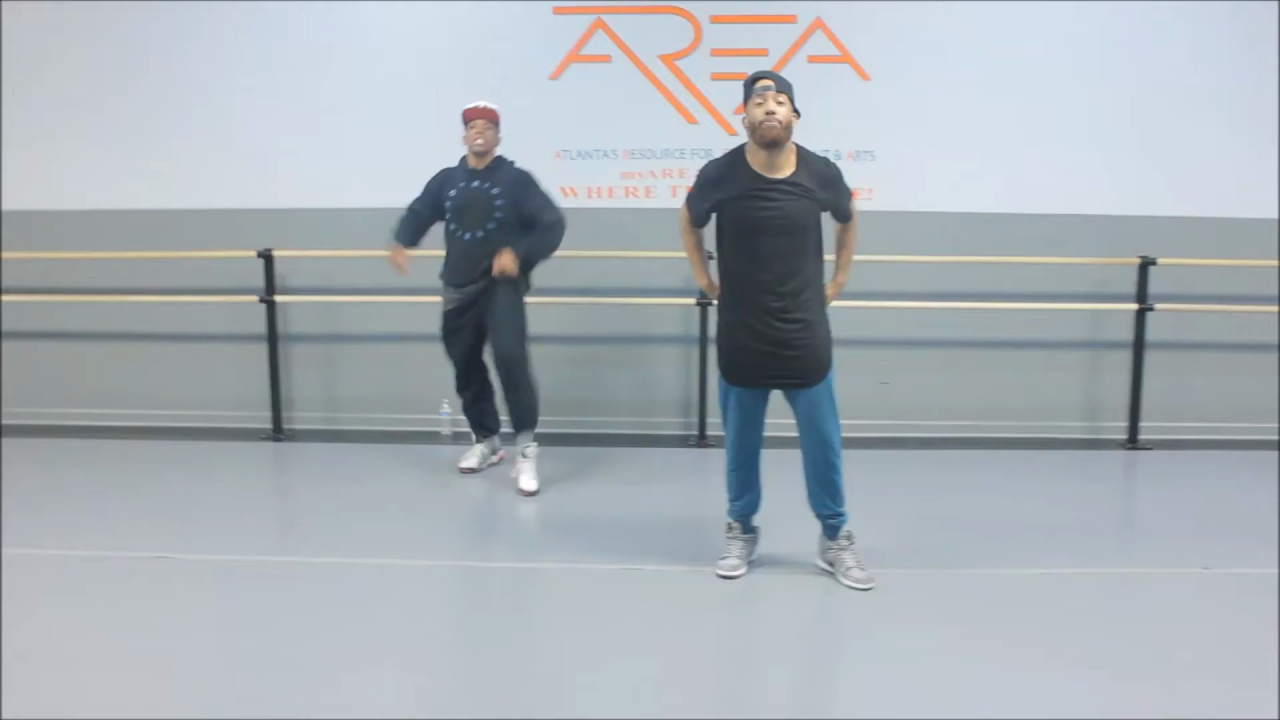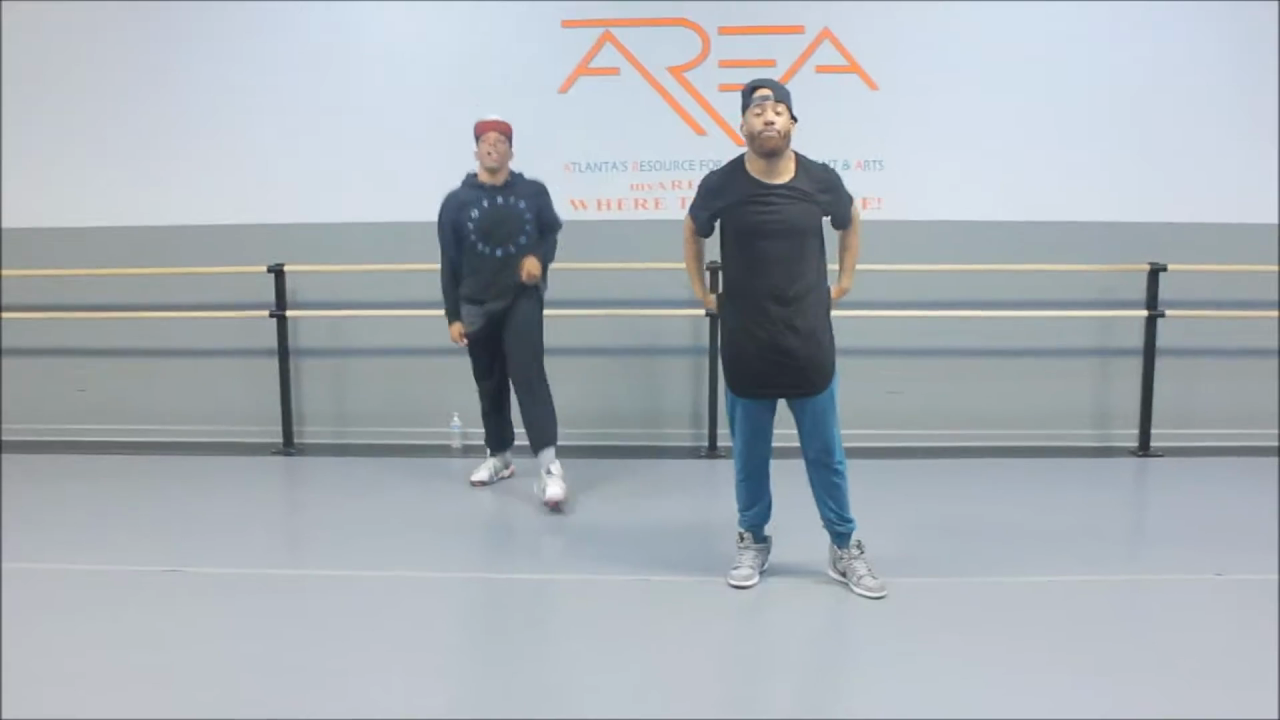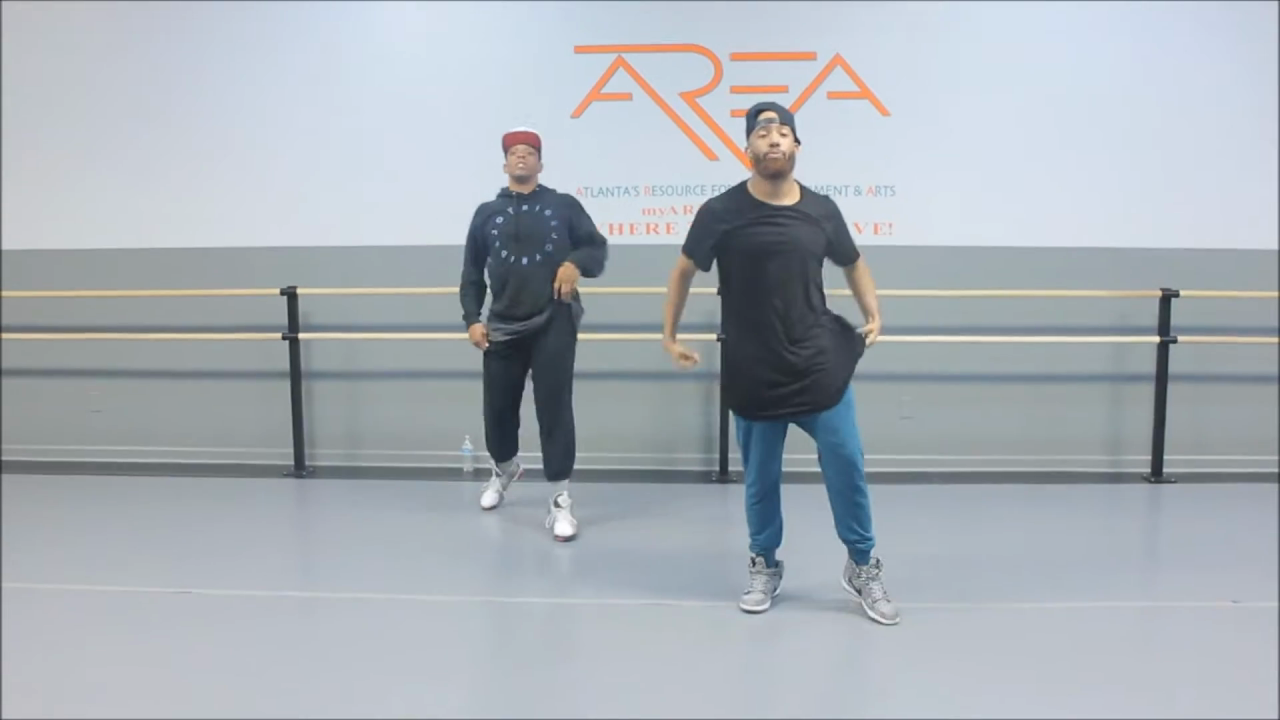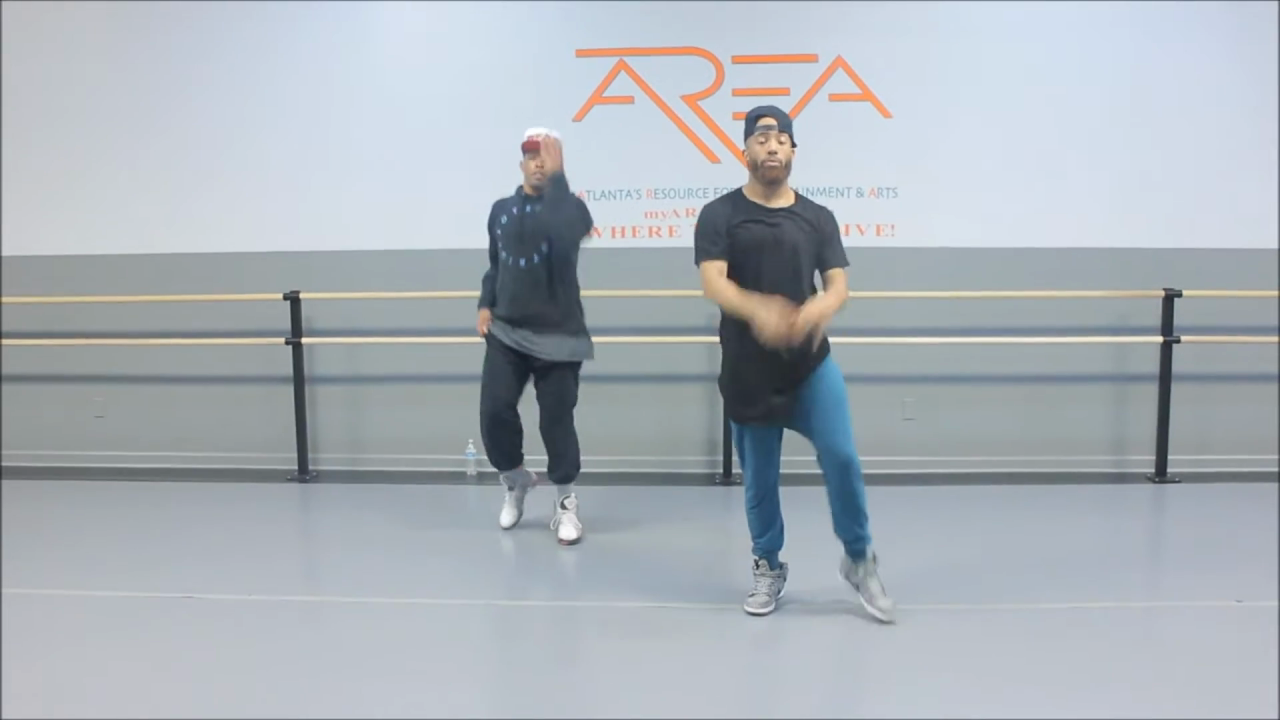
dt=0.3s
person 1, frame 1
left shoulder: (822, 173)
right shoulder: (719, 174)
left elbow: (847, 219)
right elbow: (689, 221)
left wrist: (839, 278)
right wrist: (703, 277)
left hip: (804, 333)
right hip: (741, 335)
left knee: (823, 442)
right knee: (741, 442)
left ankle: (836, 541)
right ankle: (741, 532)
person 1, frame 2
left shoulder: (821, 180)
right shoulder: (720, 184)
left elbow: (850, 221)
right elbow: (693, 230)
left wrist: (844, 280)
right wrist: (701, 291)
left hip: (809, 343)
right hip: (746, 346)
left knee: (825, 451)
right knee: (749, 452)
left ankle: (845, 549)
right ankle: (752, 542)
person 1, frame 3
left shoulder: (823, 210)
right shoulder: (722, 213)
left elbow: (855, 264)
right elbow: (683, 273)
left wrist: (874, 315)
right wrist: (670, 336)
left hip: (821, 366)
right hip: (752, 374)
left knee: (846, 463)
right knee: (761, 476)
left ankle: (863, 567)
right ankle: (765, 567)
person 1, frame 4
left shoulder: (818, 218)
right shoulder: (719, 214)
left elbow: (838, 286)
right elbow: (713, 283)
left wrist: (820, 307)
right wrist: (757, 309)
left hip: (812, 365)
right hip: (748, 374)
left knee: (842, 460)
right knee: (759, 480)
left ankle: (859, 561)
right ankle: (768, 568)
person 2, frame 1
left shoulder: (516, 180)
right shoulder: (445, 181)
left elbow: (553, 226)
right elbow: (416, 216)
left wrist: (520, 254)
right wrist: (400, 244)
left hip: (501, 287)
right hip: (459, 290)
left knee: (511, 358)
right knee: (466, 369)
left ankle: (526, 451)
right ankle: (486, 441)
person 2, frame 2
left shoulder: (533, 192)
right shoulder: (457, 202)
left elbow: (552, 231)
right elbow: (450, 265)
left wrist: (540, 258)
right wrist: (454, 317)
left hip: (522, 300)
right hip: (478, 307)
left knee: (528, 377)
right knee: (491, 386)
left ankle: (549, 468)
right ankle: (499, 457)
person 2, frame 3
left shoulder: (564, 206)
right shoulder: (487, 213)
left elbow: (597, 252)
right elbow: (471, 272)
left wrist: (577, 264)
right wrist: (471, 317)
left hip: (552, 323)
right hip: (503, 326)
left knee: (554, 408)
right knee: (498, 407)
left ankle: (559, 500)
right ankle: (503, 467)
person 2, frame 4
left shoulder: (566, 207)
right shoulder: (501, 210)
left elbow: (571, 234)
left wrist: (558, 175)
right wrist: (485, 306)
left hip: (558, 336)
right hip: (506, 332)
left knee: (557, 420)
right knee: (494, 412)
left ankle: (565, 503)
right ankle: (516, 482)
